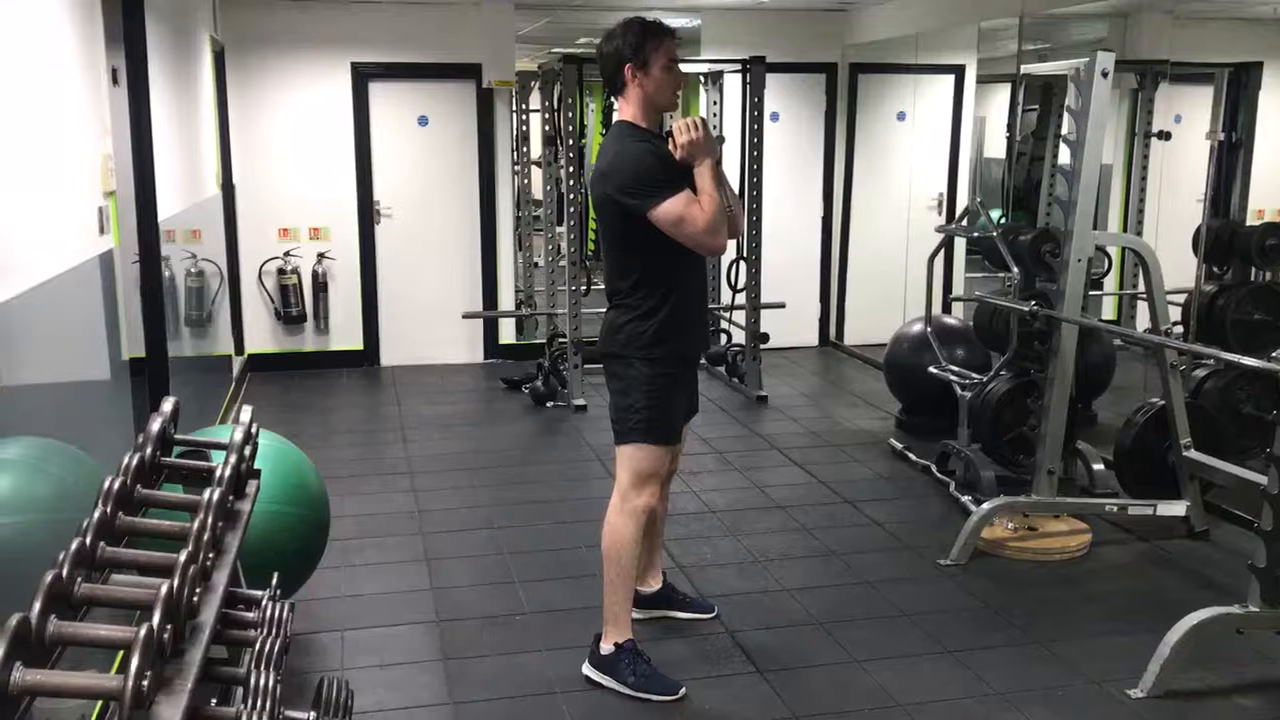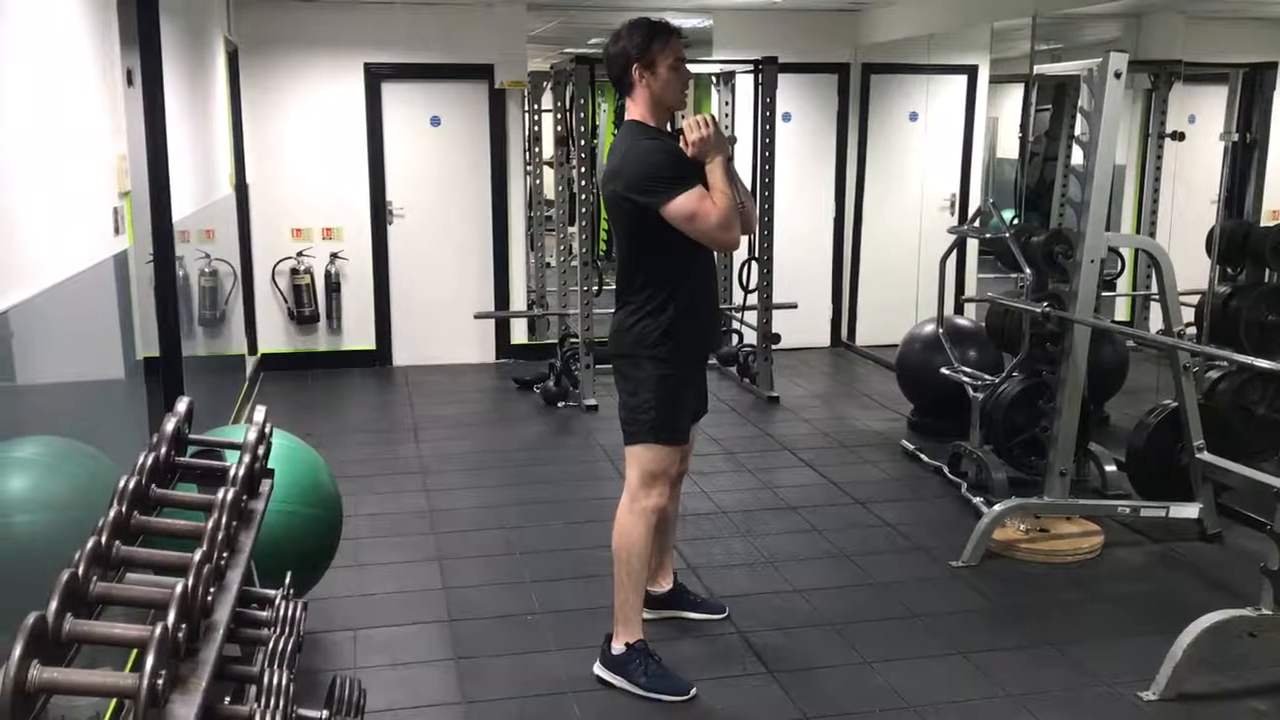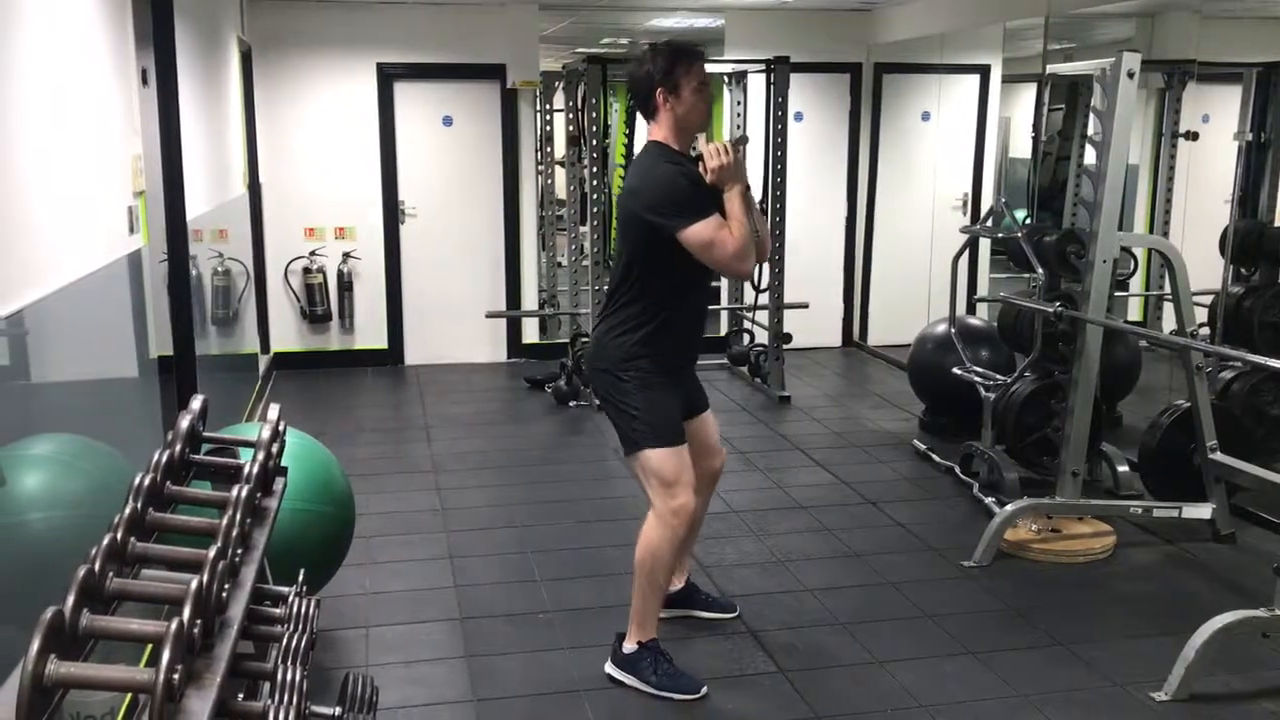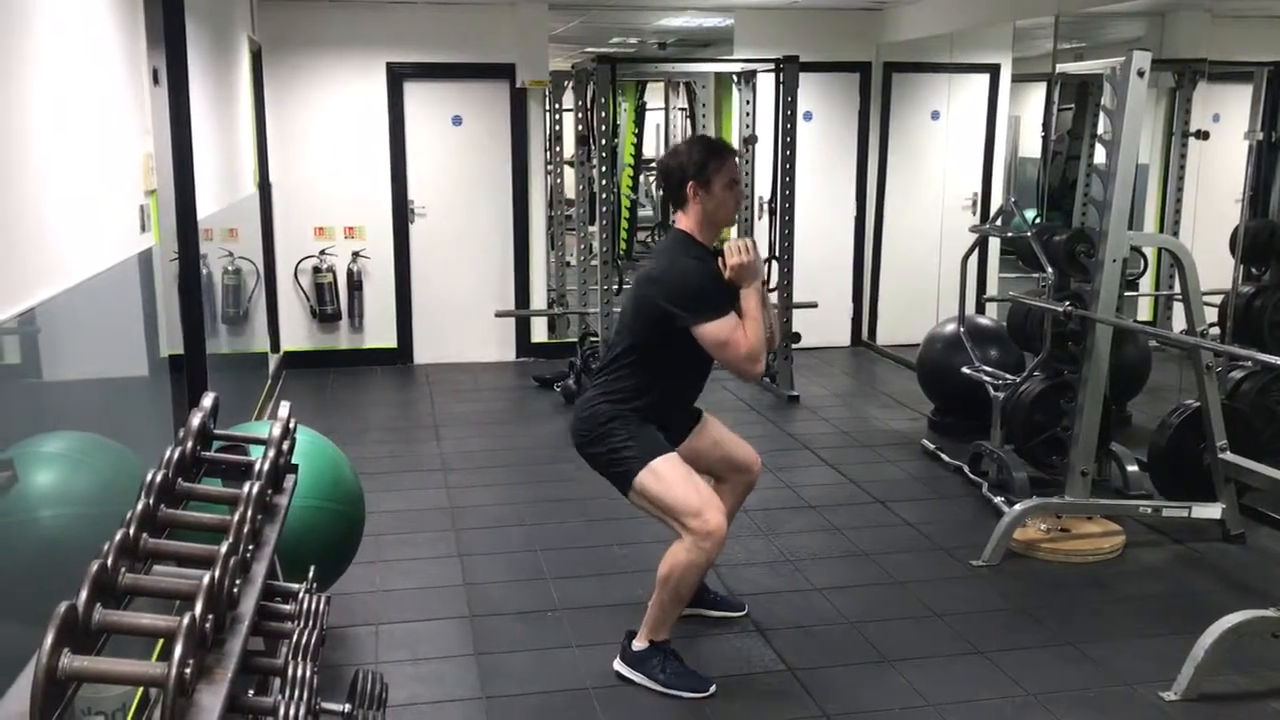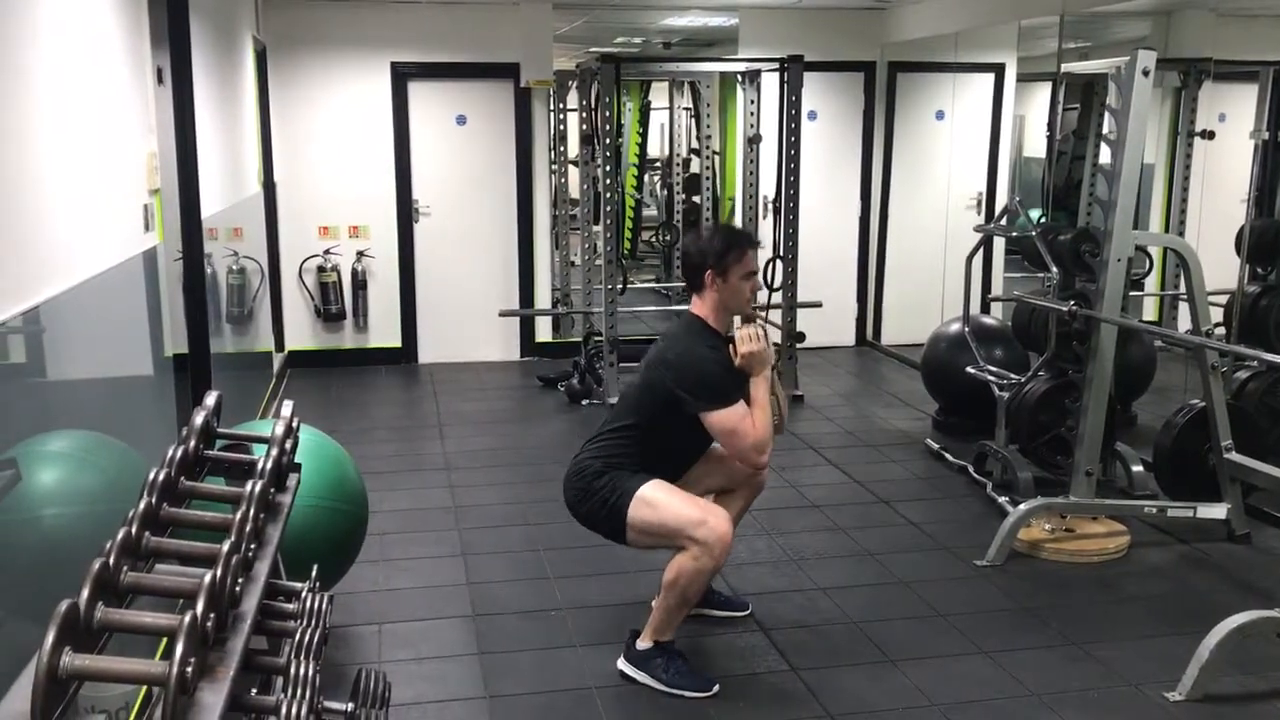
dt=1s
person 1, frame 1
left shoulder: (662, 146)
right shoulder: (630, 158)
left elbow: (731, 225)
right elbow: (708, 234)
left wrist: (706, 163)
right wrist: (702, 163)
left hip: (671, 338)
right hip: (643, 345)
left knee: (662, 473)
right knee: (638, 490)
left ankle: (650, 587)
right ankle: (612, 648)
person 1, frame 2
left shoulder: (671, 146)
right shoulder: (642, 156)
left elbow: (745, 220)
right elbow: (722, 231)
left wrist: (718, 159)
right wrist: (715, 160)
left hip: (680, 339)
right hip: (652, 346)
left knee: (672, 473)
right knee: (647, 490)
left ankle: (660, 588)
right ankle: (622, 648)
person 1, frame 3
left shoulder: (686, 170)
right shoulder: (661, 179)
left elbow: (758, 250)
right elbow: (737, 262)
left wrist: (734, 187)
right wrist: (731, 187)
left hip: (664, 354)
right hip: (630, 363)
left knee: (709, 465)
right knee: (677, 500)
left ankle: (675, 587)
right ankle: (634, 650)
person 1, frame 4
left shoulder: (704, 257)
right shoulder: (683, 271)
left elbow: (766, 339)
right elbow: (750, 363)
left wrist: (749, 283)
right wrist: (748, 285)
left hip: (656, 408)
right hip: (612, 422)
left knee: (744, 467)
right knee: (706, 524)
left ankle: (686, 587)
right ankle: (643, 650)
person 1, frame 5
left shoulder: (708, 337)
right shoulder: (695, 356)
left elbow: (764, 433)
right elbow: (757, 451)
left wrist: (755, 367)
right wrist: (759, 373)
left hip: (641, 467)
right hip: (600, 483)
left knee: (748, 476)
right knee: (712, 531)
left ankle: (689, 587)
right ankle: (647, 649)
